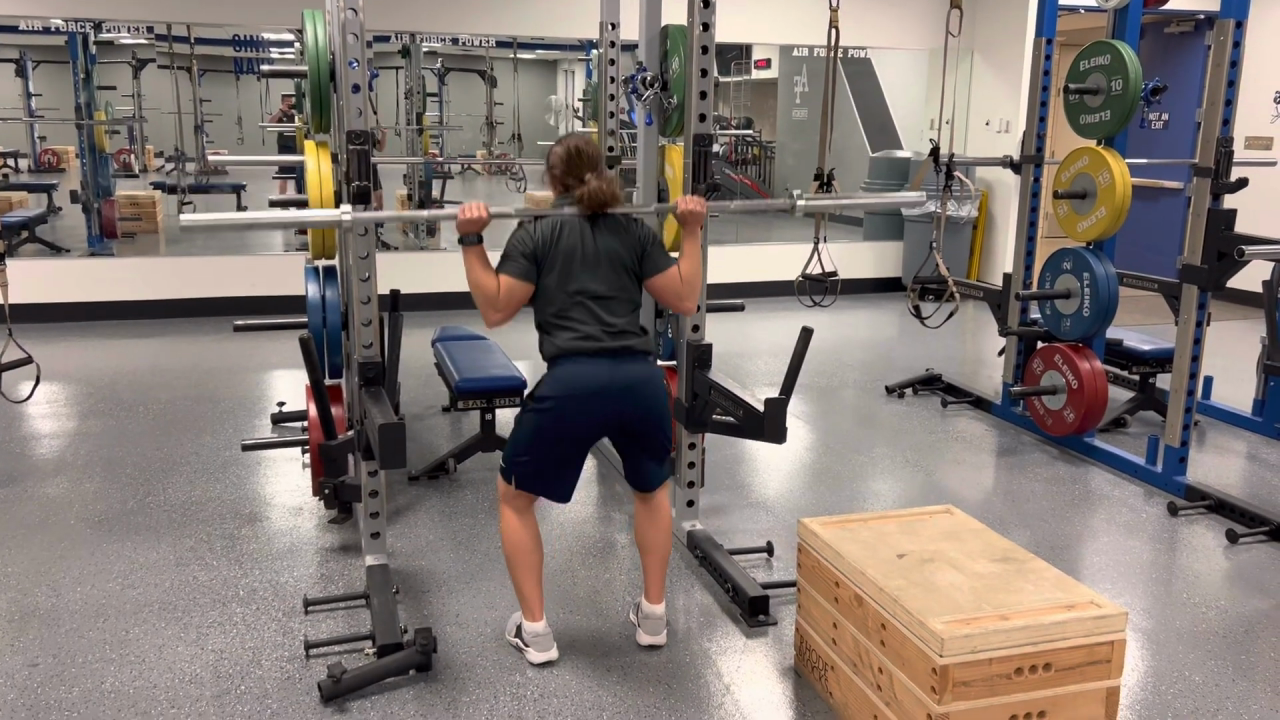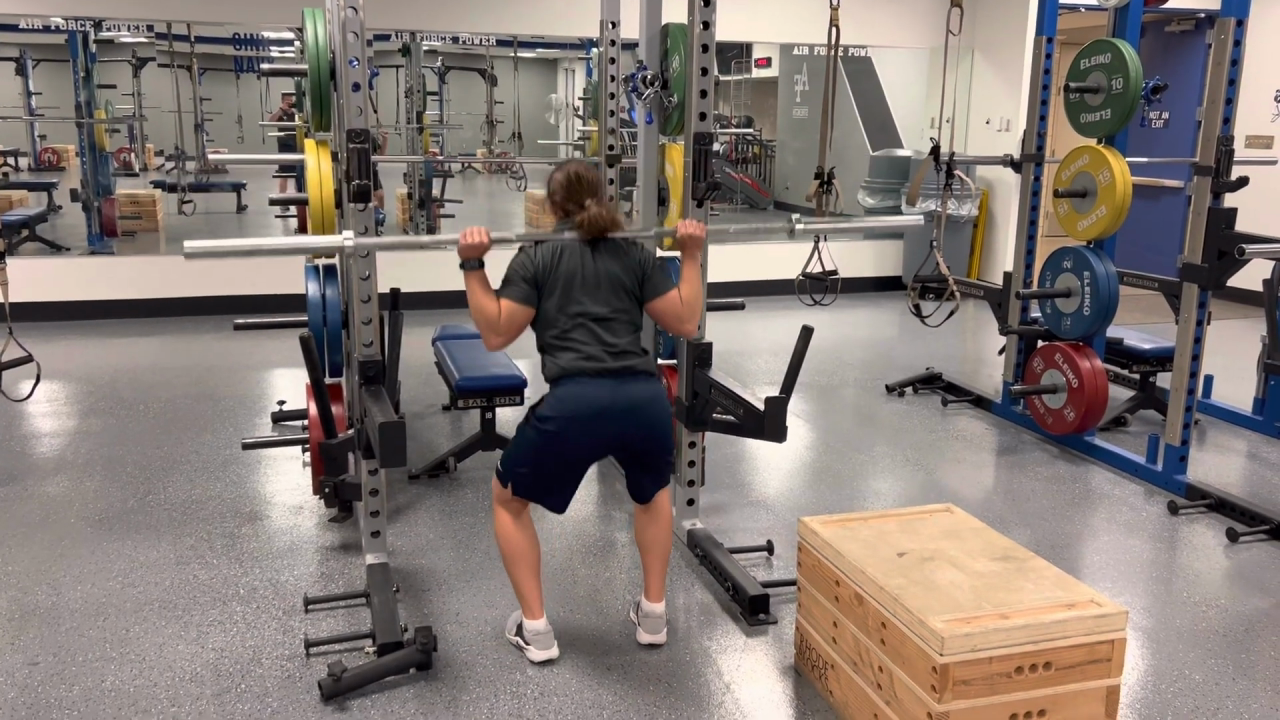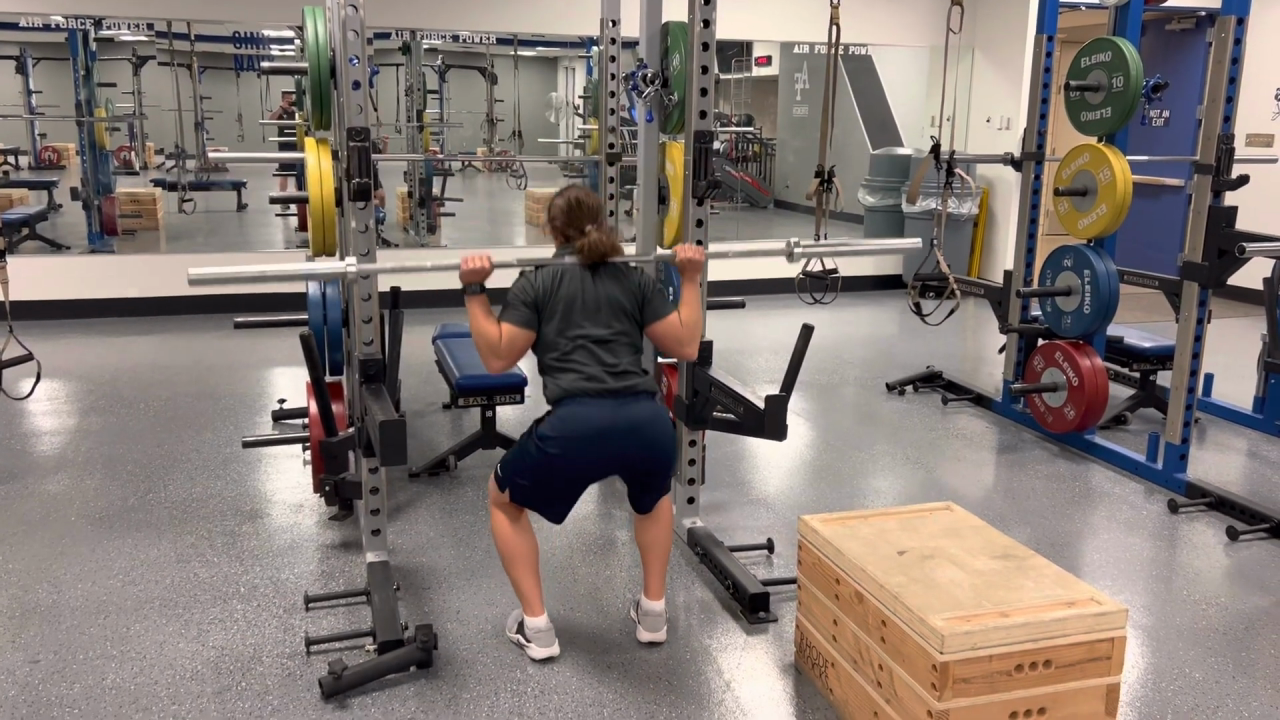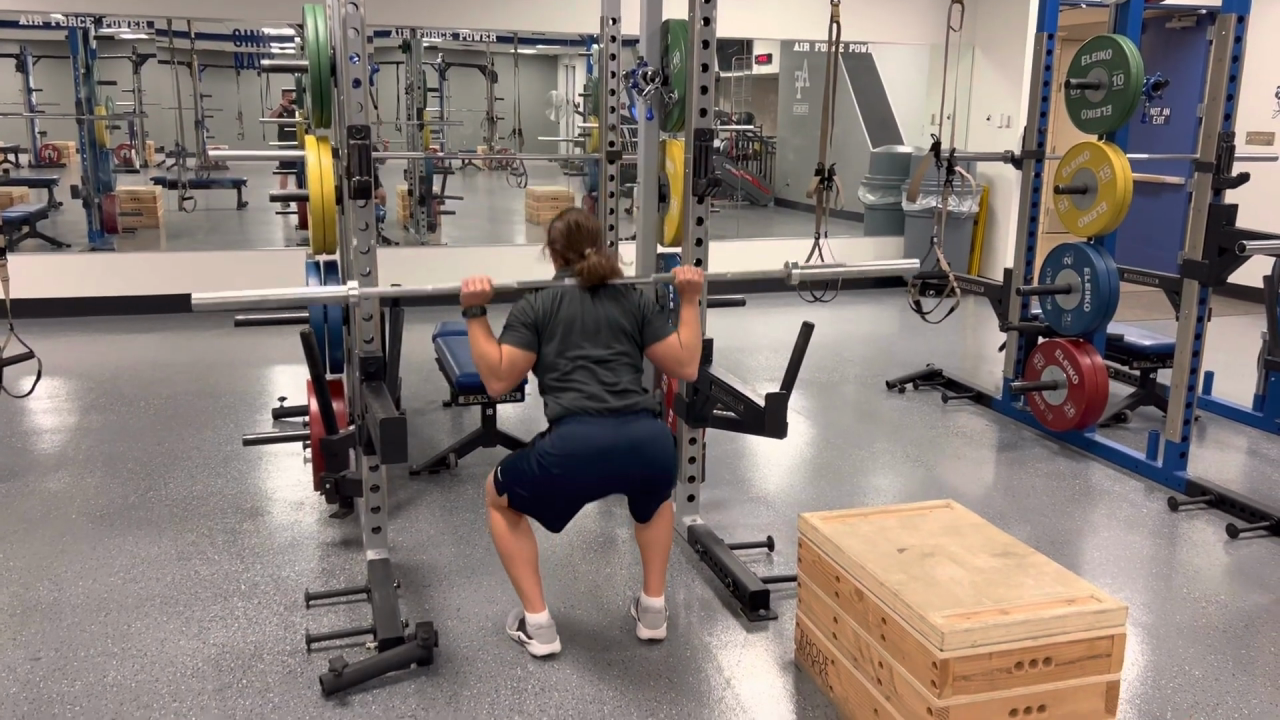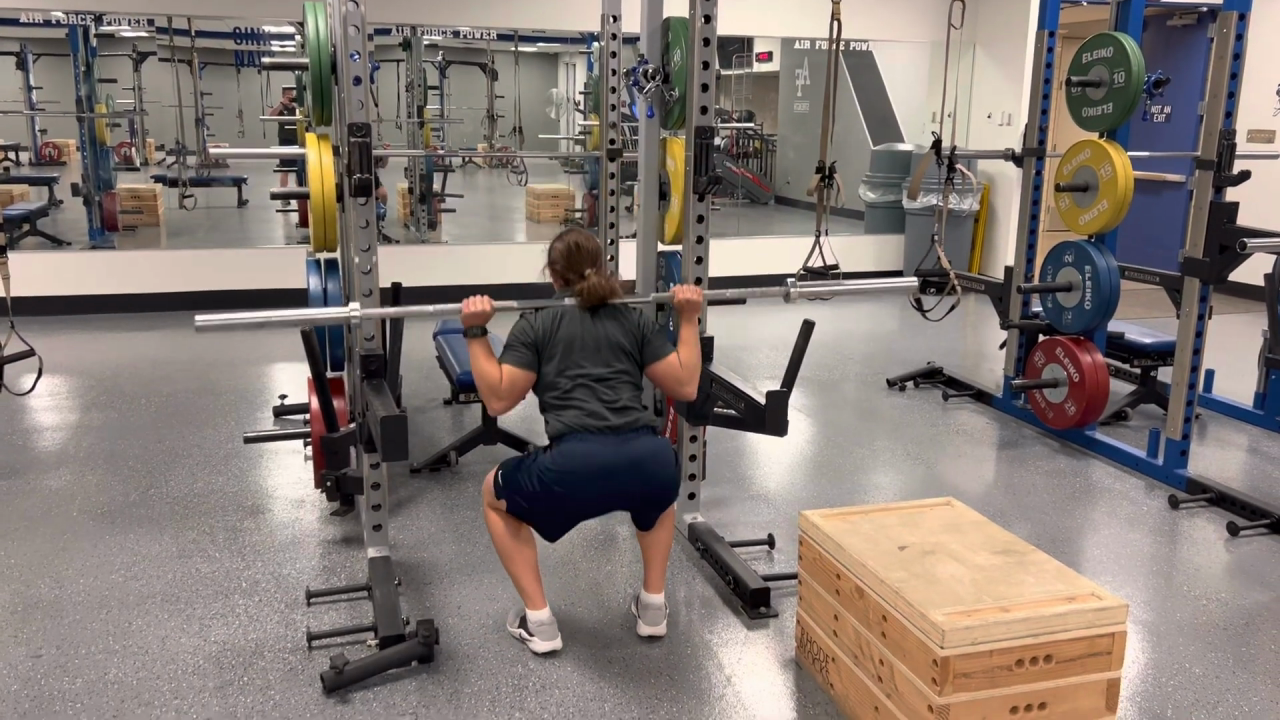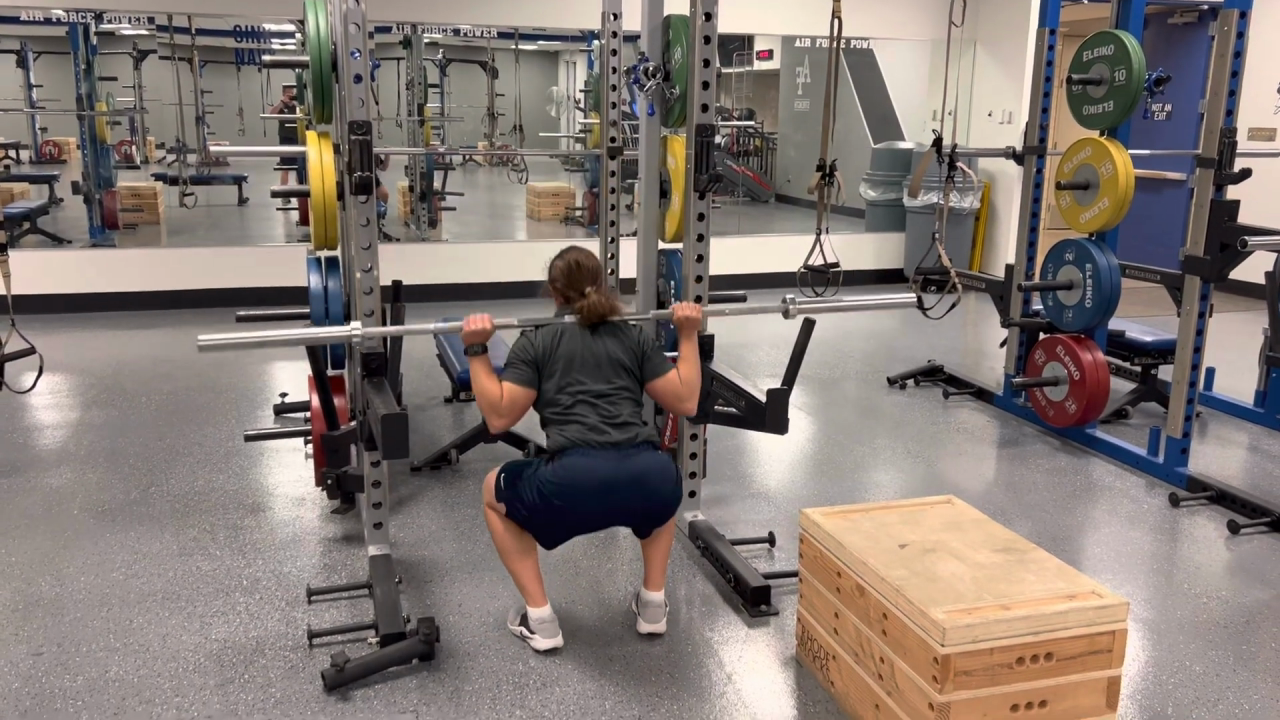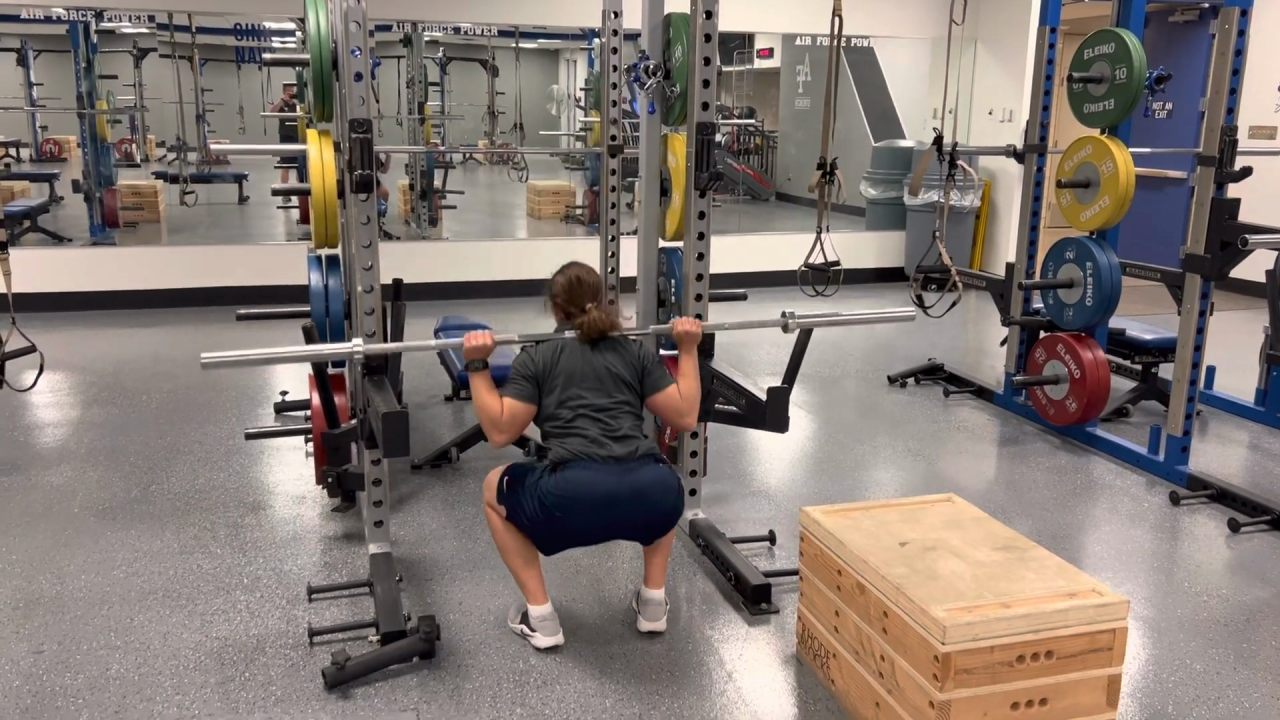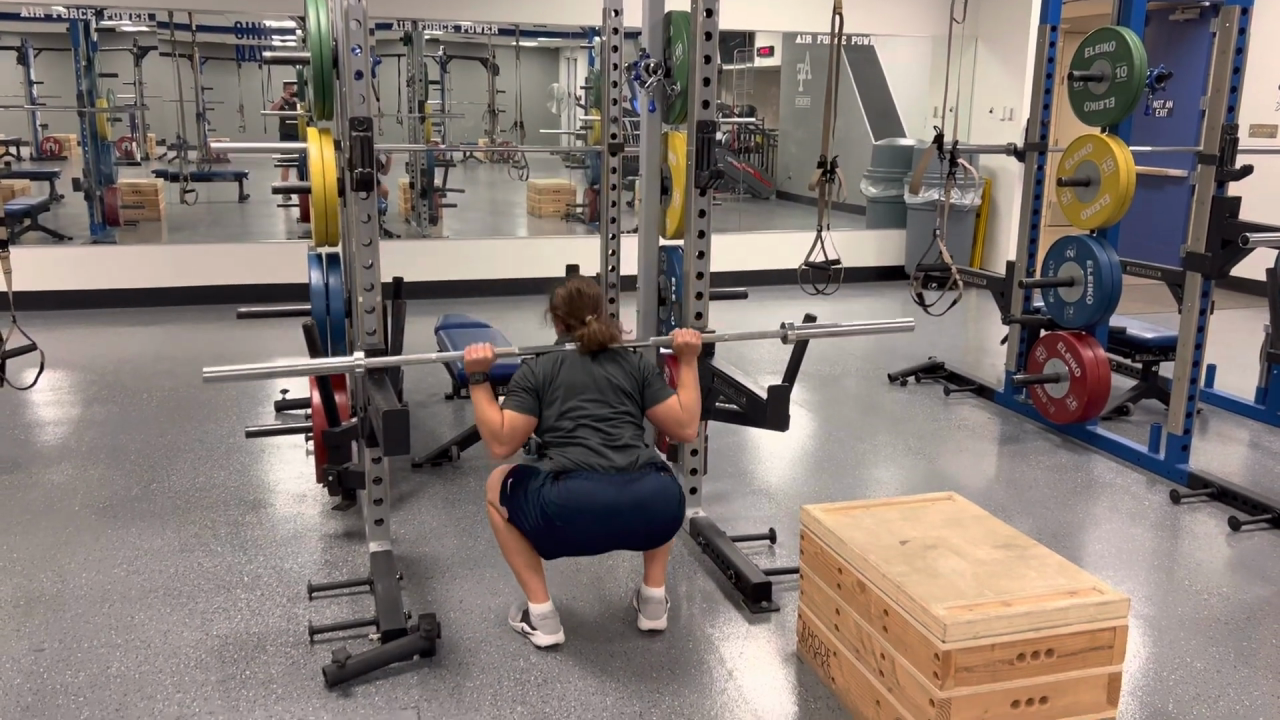
dt=0.1s
person 1, frame 1
left shoulder: (535, 234)
right shoulder: (636, 231)
left elbow: (495, 310)
right elbow: (686, 301)
left wrist: (471, 242)
right wrist: (692, 232)
left hip: (572, 386)
right hip: (642, 383)
left knee: (514, 497)
right knee: (653, 489)
left ankle: (535, 630)
right ankle: (653, 614)
person 1, frame 2
left shoulder: (536, 258)
right shoulder: (636, 254)
left elbow: (496, 334)
right elbow: (686, 323)
left wrist: (472, 266)
right wrist: (692, 255)
left hip: (574, 406)
right hip: (644, 402)
left knee: (508, 500)
right knee: (653, 493)
left ankle: (534, 628)
right ankle: (653, 613)
person 1, frame 3
left shoulder: (536, 283)
right shoulder: (637, 278)
left elbow: (496, 358)
right elbow: (687, 348)
left wrist: (474, 291)
right wrist: (691, 280)
left hip: (575, 429)
right hip: (648, 427)
left knee: (503, 499)
right knee: (655, 496)
left ankle: (536, 627)
right ankle: (653, 612)
person 1, frame 4
left shoulder: (536, 305)
right shoulder: (637, 299)
left elbow: (498, 380)
right elbow: (686, 368)
left wrist: (475, 313)
right wrist: (690, 301)
left hip: (575, 447)
right hip: (650, 445)
left knee: (500, 499)
right knee: (655, 499)
left ankle: (537, 622)
right ankle: (653, 608)
person 1, frame 5
left shoulder: (536, 325)
right shoulder: (635, 319)
left elbow: (499, 399)
right elbow: (685, 387)
left wrist: (475, 334)
right wrist: (688, 320)
left hip: (575, 469)
right hip: (649, 466)
left knee: (495, 496)
right knee: (658, 484)
left ankle: (538, 620)
right ankle: (653, 605)
person 1, frame 6
left shoulder: (536, 342)
right shoulder: (636, 336)
left elbow: (499, 417)
right elbow: (685, 403)
left wrist: (476, 351)
right wrist: (688, 336)
left hip: (576, 484)
right hip: (650, 480)
left knee: (495, 494)
left ankle: (539, 618)
right ankle: (653, 603)
person 1, frame 7
left shoulder: (537, 358)
right shoulder: (636, 352)
left elbow: (500, 431)
right elbow: (685, 417)
left wrist: (477, 367)
right wrist: (688, 351)
left hip: (576, 502)
right hip: (654, 502)
left knee: (495, 490)
left ankle: (540, 616)
right ankle: (653, 602)
person 1, frame 8
left shoulder: (537, 370)
right shoulder: (636, 363)
left elbow: (502, 443)
right elbow: (685, 428)
left wrist: (478, 379)
right wrist: (688, 362)
left hip: (578, 511)
right hip: (657, 511)
left knee: (498, 488)
left ankle: (541, 614)
right ankle: (653, 599)
